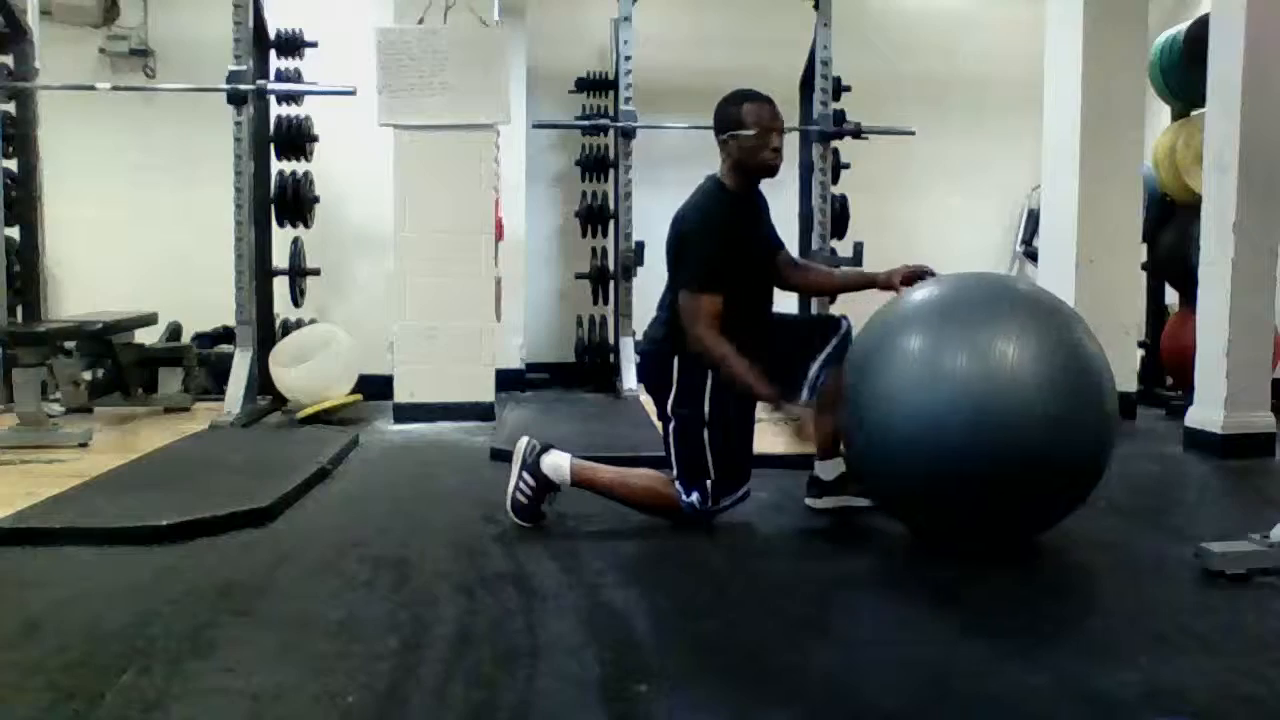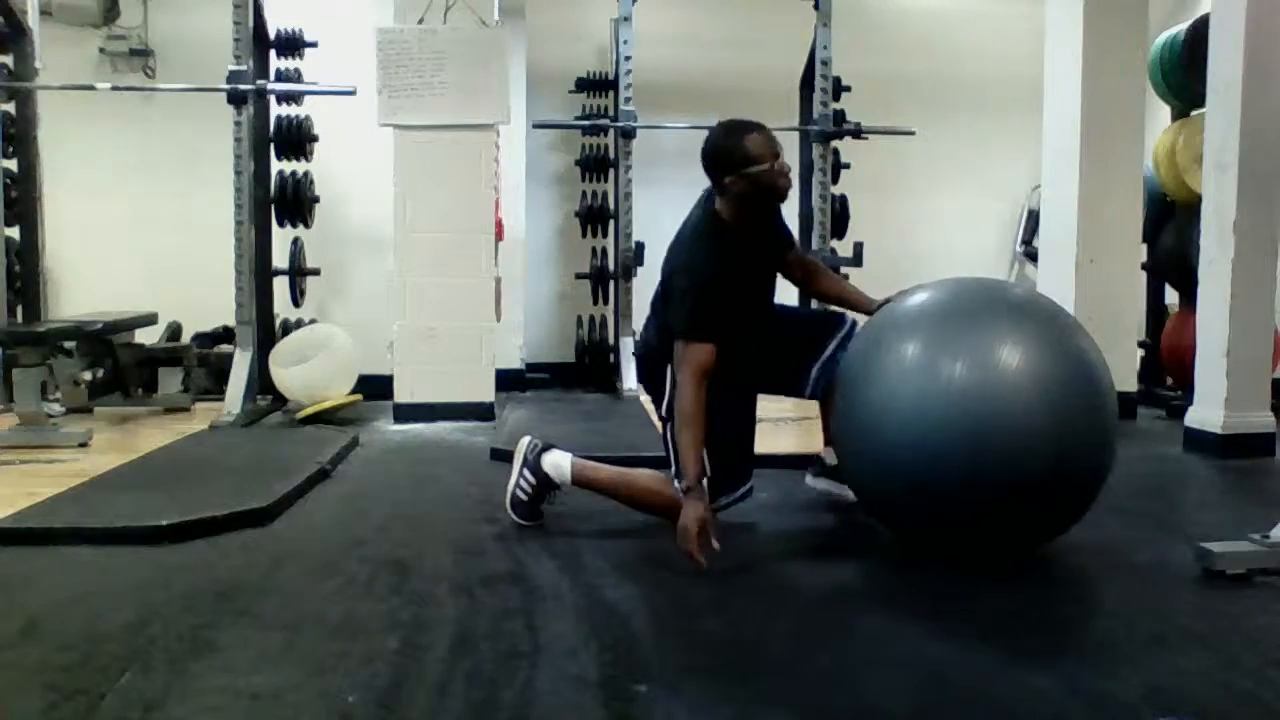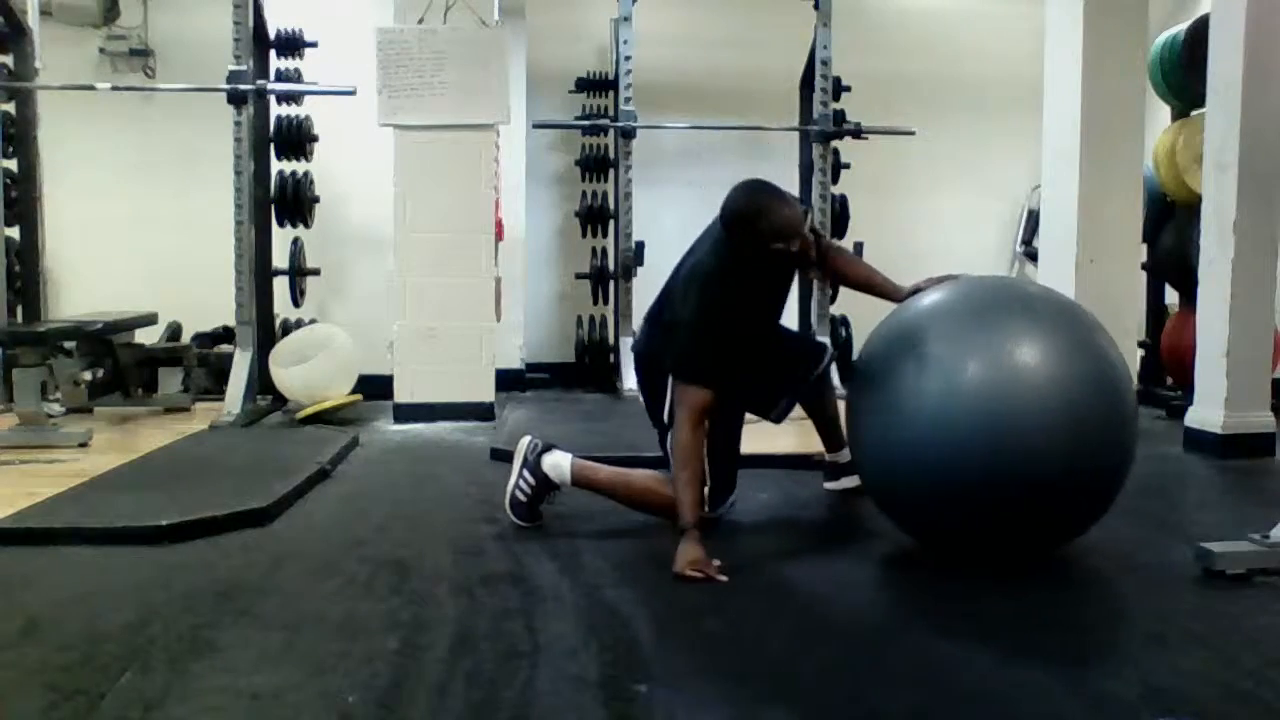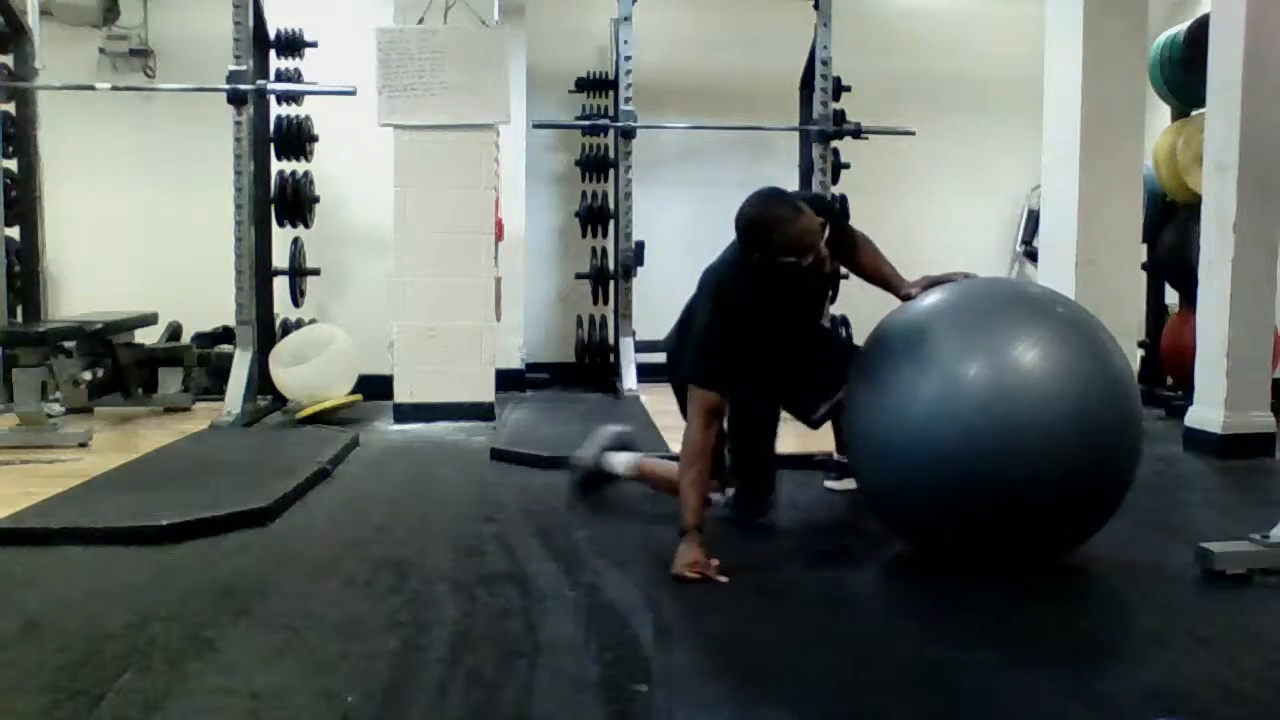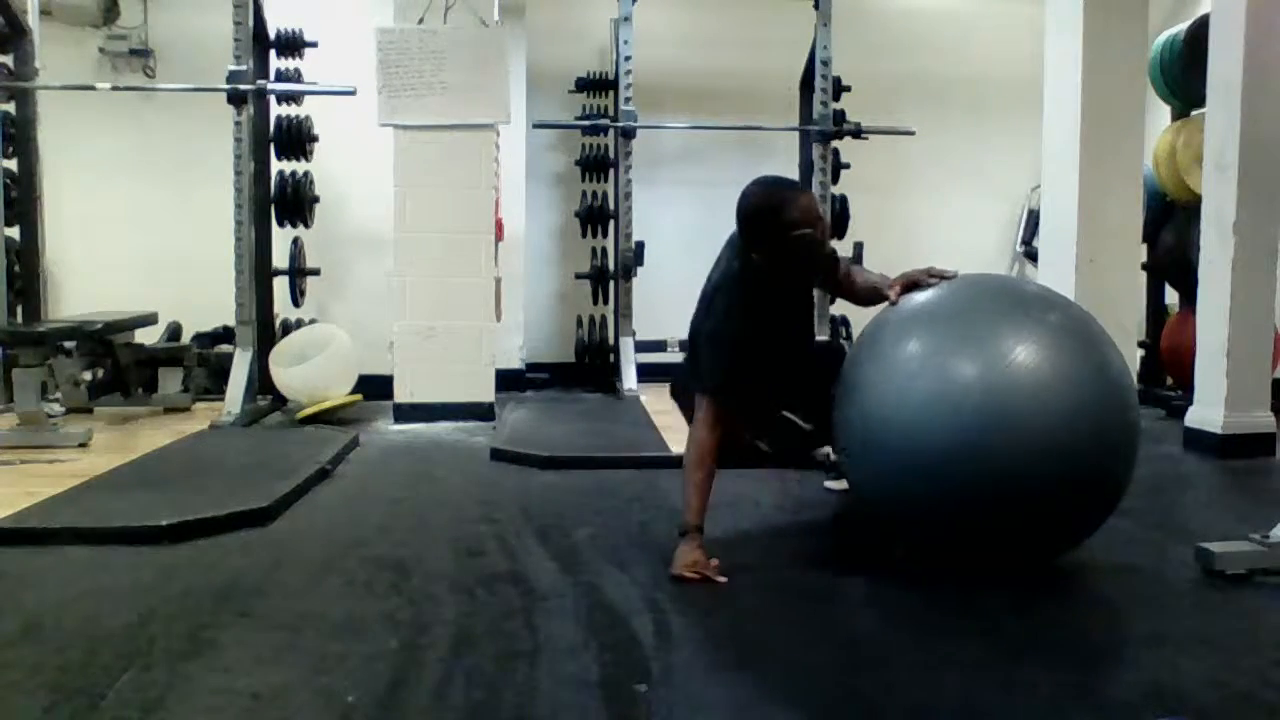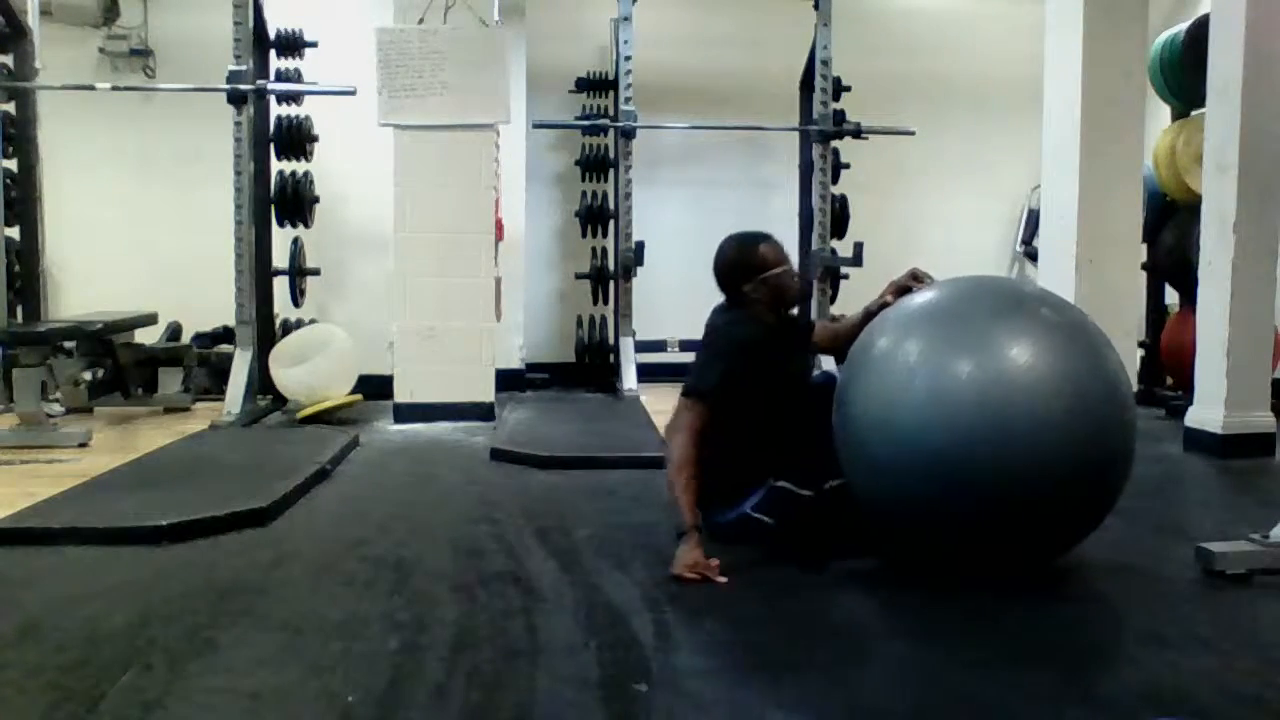
dt=0.4s
person 1, frame 1
left shoulder: (749, 199)
right shoulder: (706, 222)
left elbow: (787, 271)
right elbow: (700, 333)
left wrist: (875, 278)
right wrist: (781, 402)
right hip: (685, 362)
left knee: (837, 343)
right knee: (701, 500)
left ankle: (828, 480)
right ankle: (551, 466)
person 1, frame 2
left shoulder: (756, 206)
right shoulder: (700, 260)
left elbow: (800, 268)
right elbow: (692, 377)
left wrist: (874, 306)
right wrist: (693, 495)
right hip: (680, 355)
left knee: (839, 337)
right knee: (716, 492)
left ankle: (833, 468)
right ankle: (551, 465)
person 1, frame 3
left shoulder: (785, 223)
right shoulder: (709, 296)
left elbow: (826, 255)
right elbow: (689, 417)
left wrist: (899, 293)
right wrist: (689, 536)
right hip: (676, 366)
left knee: (813, 363)
right knee: (709, 500)
left ankle: (840, 463)
right ankle: (553, 465)
person 1, frame 4
left shoulder: (814, 220)
right shoulder: (726, 299)
left elbow: (853, 242)
right elbow: (704, 417)
left wrist: (903, 286)
right wrist: (691, 537)
right hip: (717, 368)
right knee: (749, 504)
right ankle: (618, 459)
person 1, frame 5
left shoulder: (779, 253)
right shoulder: (737, 308)
left elbow: (847, 279)
right elbow: (707, 422)
left wrist: (887, 287)
right wrist: (691, 536)
right hip: (745, 422)
person 1, frame 6
left shoulder: (766, 320)
right shoulder: (736, 340)
left elbow: (837, 338)
right elbow: (682, 431)
left wrist: (881, 305)
right wrist: (689, 536)
right hip: (741, 503)
left knee: (840, 387)
